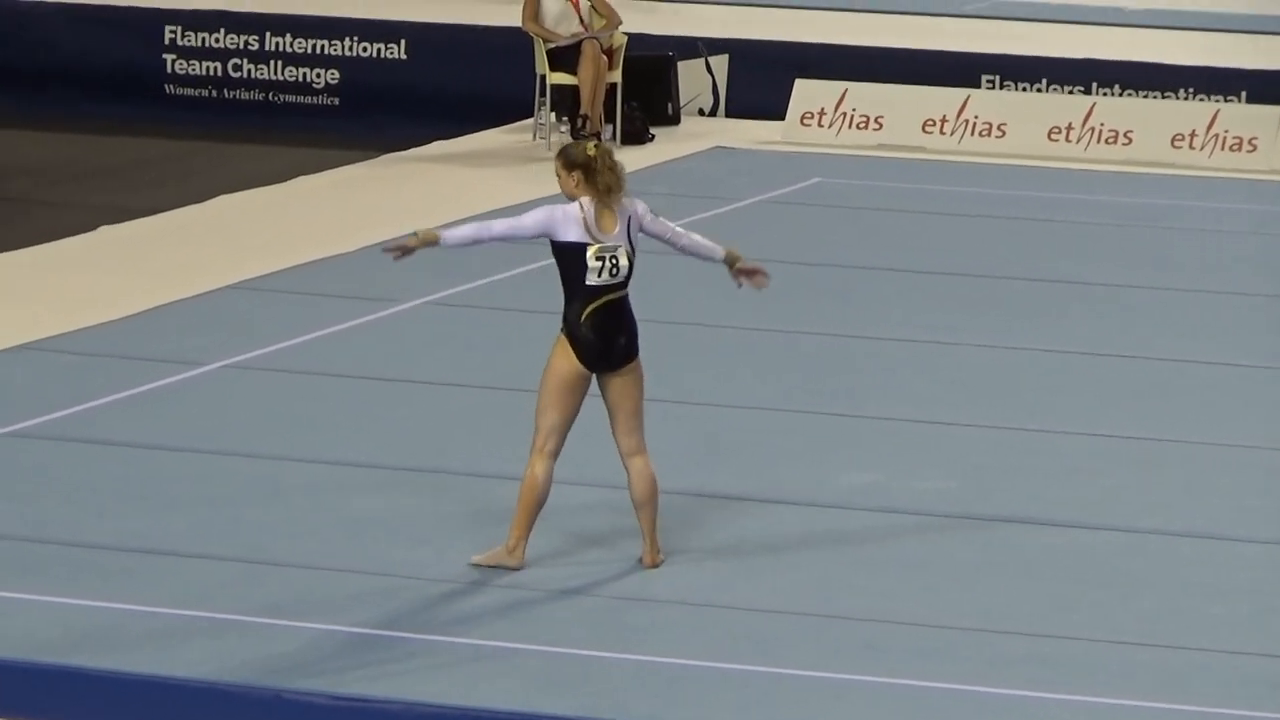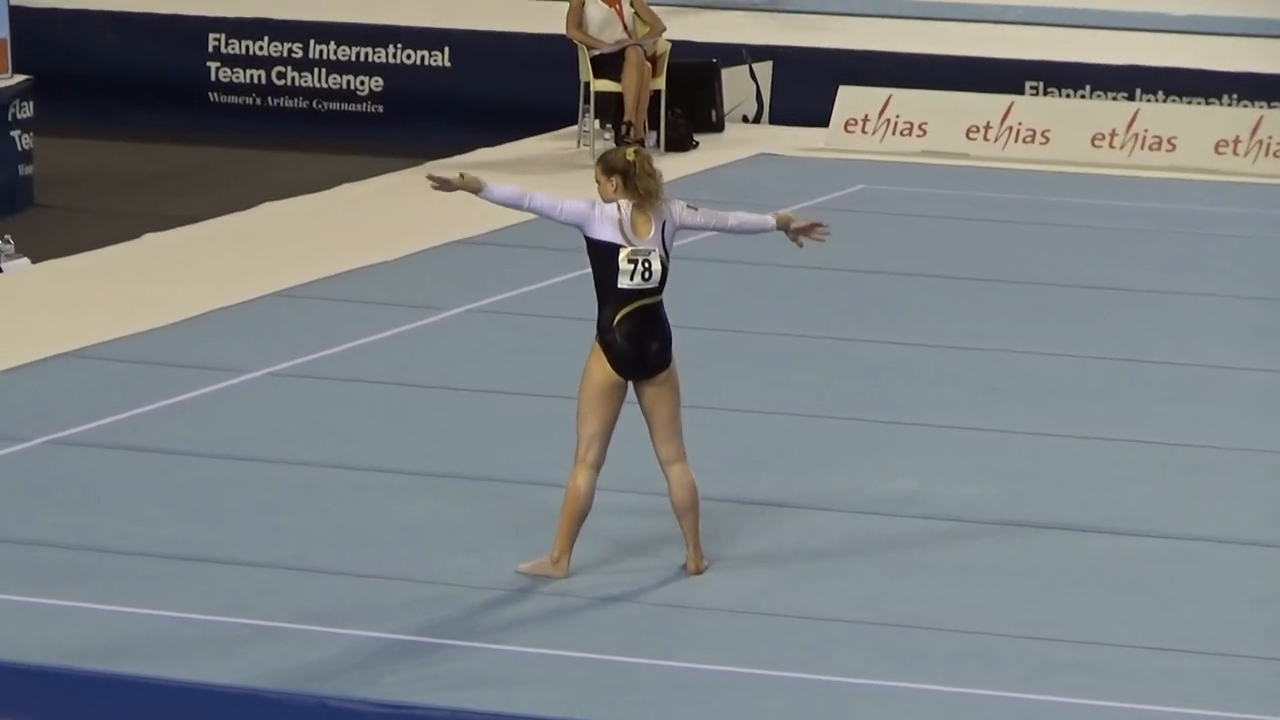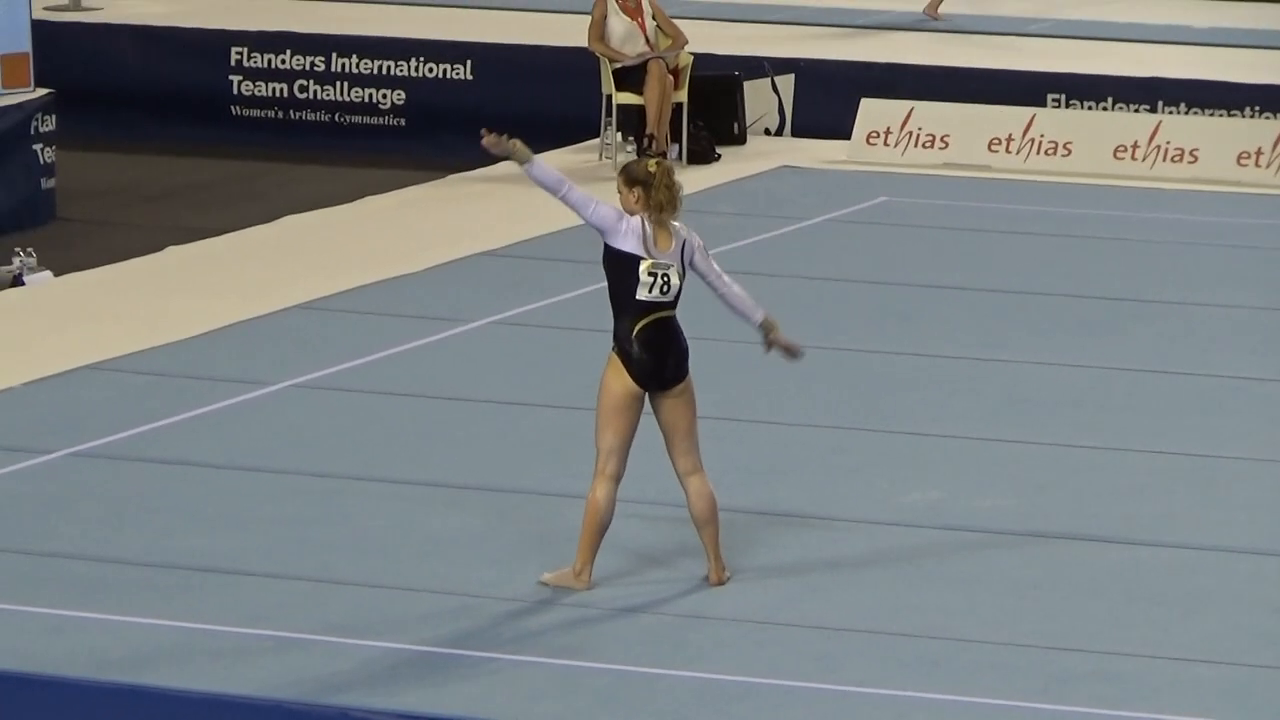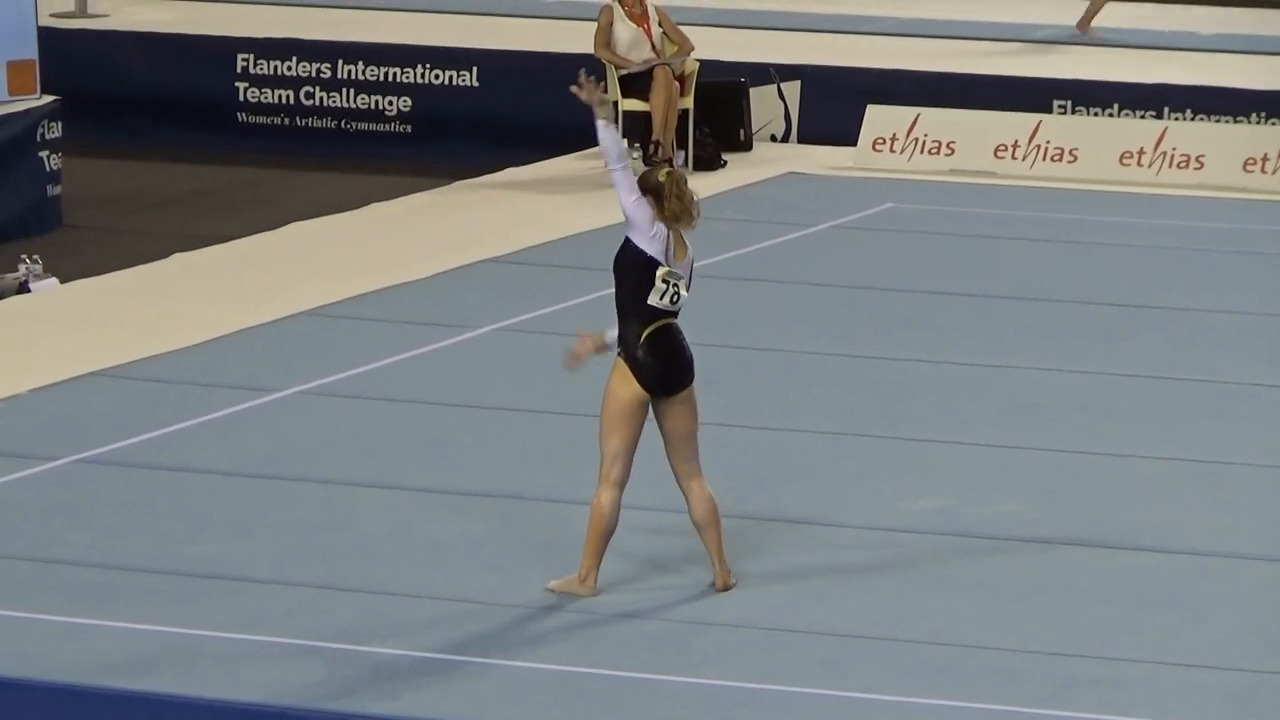
dt=0.3s
person 1, frame 1
left shoulder: (560, 217)
right shoulder: (630, 211)
left elbow: (494, 231)
right elbow: (679, 237)
left wrist: (431, 238)
right wrist: (730, 260)
left hip: (580, 337)
right hip: (622, 336)
left knee: (544, 449)
right knee: (634, 450)
left ankle: (514, 547)
right ankle: (651, 549)
person 1, frame 2
left shoulder: (597, 215)
right shoulder: (667, 215)
left elbow: (531, 201)
right elbow: (725, 220)
left wrist: (472, 184)
right wrist: (783, 224)
left hip: (614, 345)
right hip: (656, 343)
left knee: (587, 460)
right knee: (674, 458)
left ankle: (558, 558)
right ankle: (695, 555)
person 1, frame 3
left shoulder: (621, 227)
right shoulder: (685, 237)
left elbow: (565, 191)
right elbow: (725, 285)
left wrist: (519, 154)
right wrist: (767, 327)
left hip: (632, 358)
right hip: (673, 355)
left knee: (607, 472)
right knee: (691, 470)
left ankle: (581, 570)
right ankle: (716, 566)
person 1, frame 4
left shoulder: (649, 234)
right shoulder: (681, 248)
left elbow: (619, 172)
left wrist: (601, 114)
right wrist: (606, 340)
left hip: (639, 366)
right hip: (677, 362)
left knee: (612, 478)
right knee: (691, 474)
left ankle: (586, 577)
right ankle: (721, 569)
